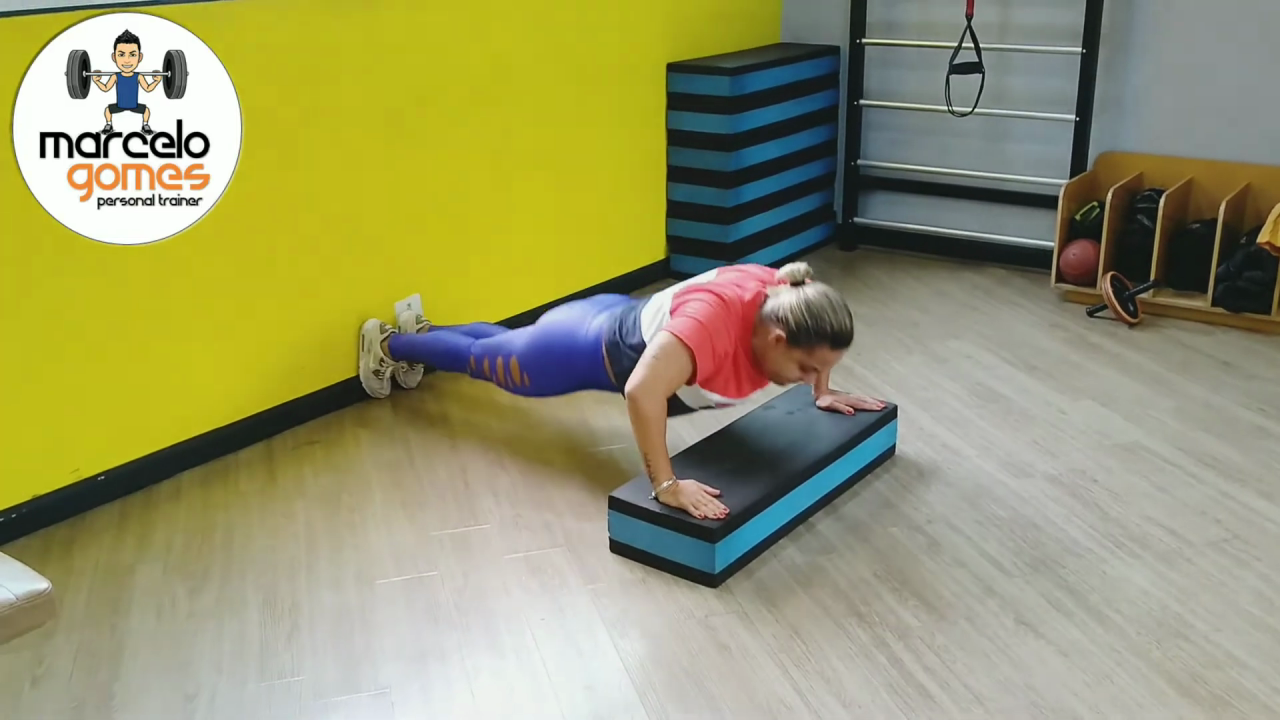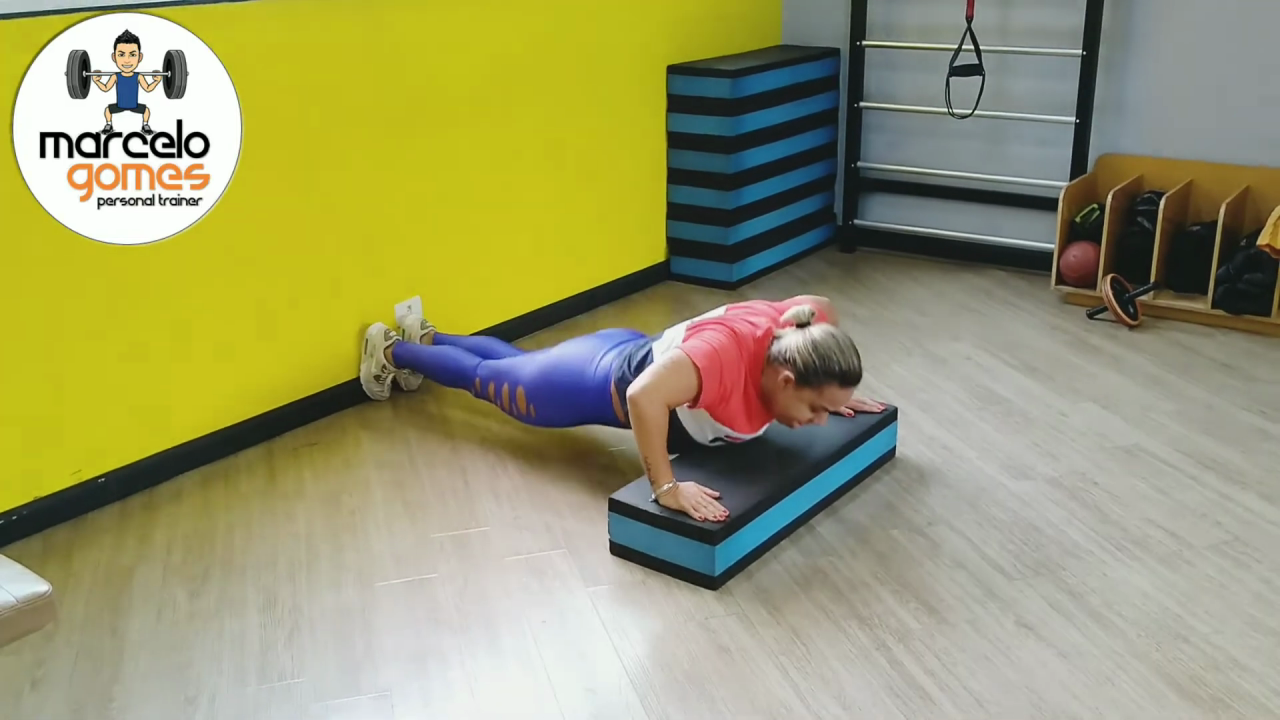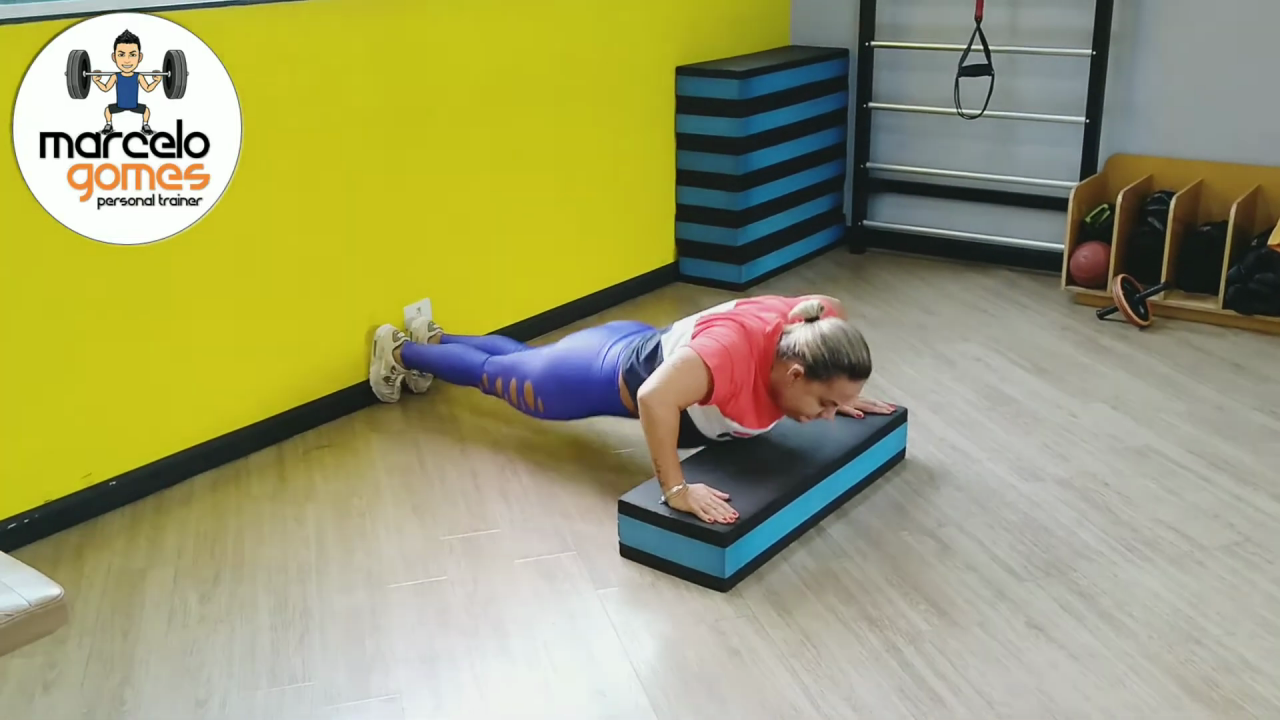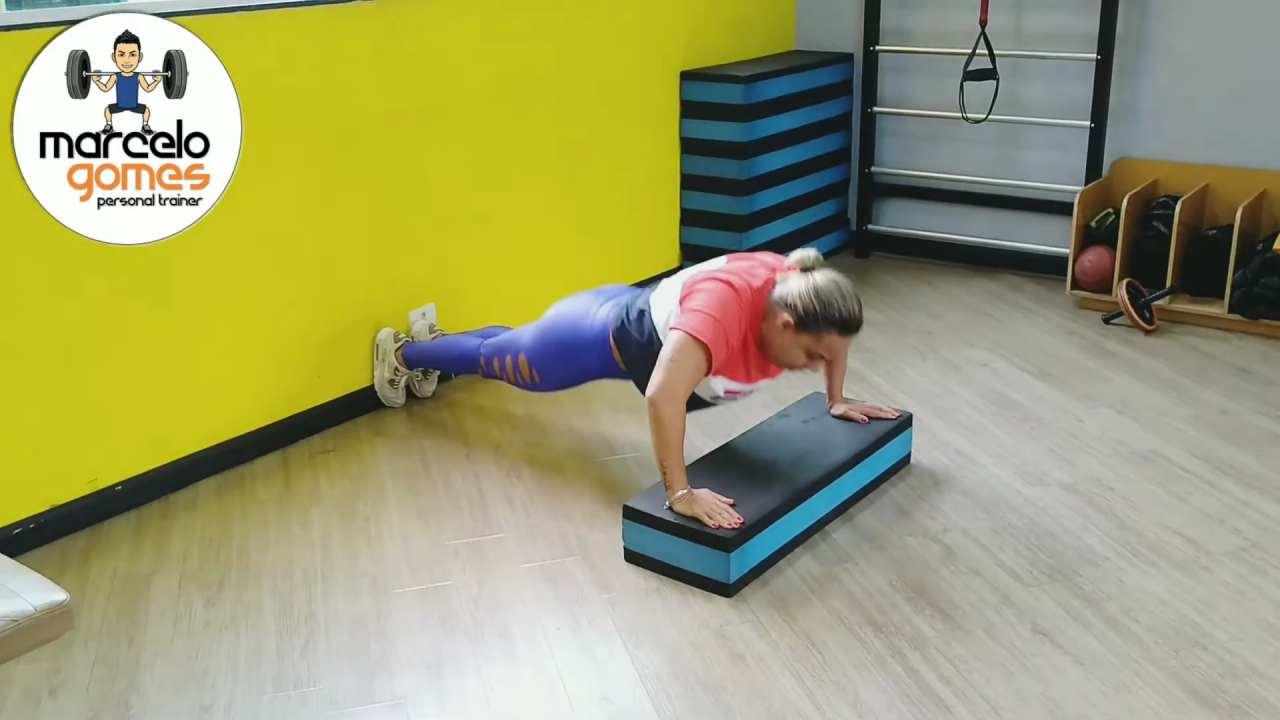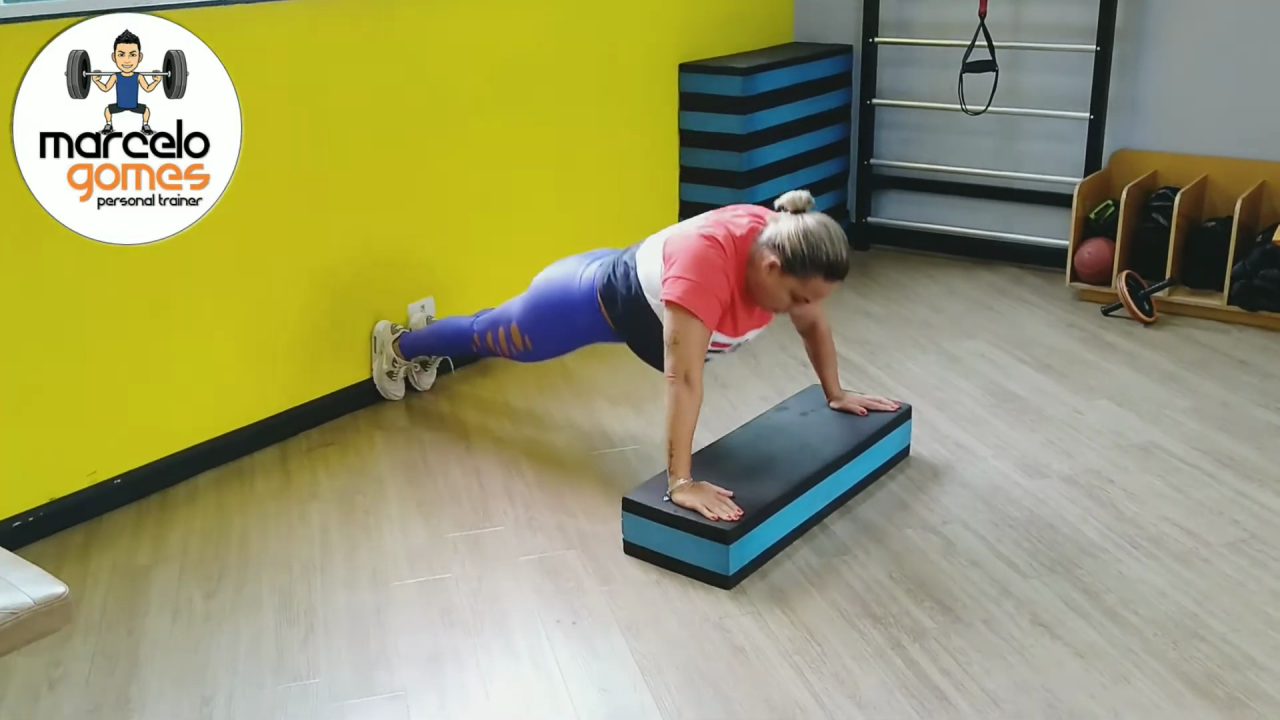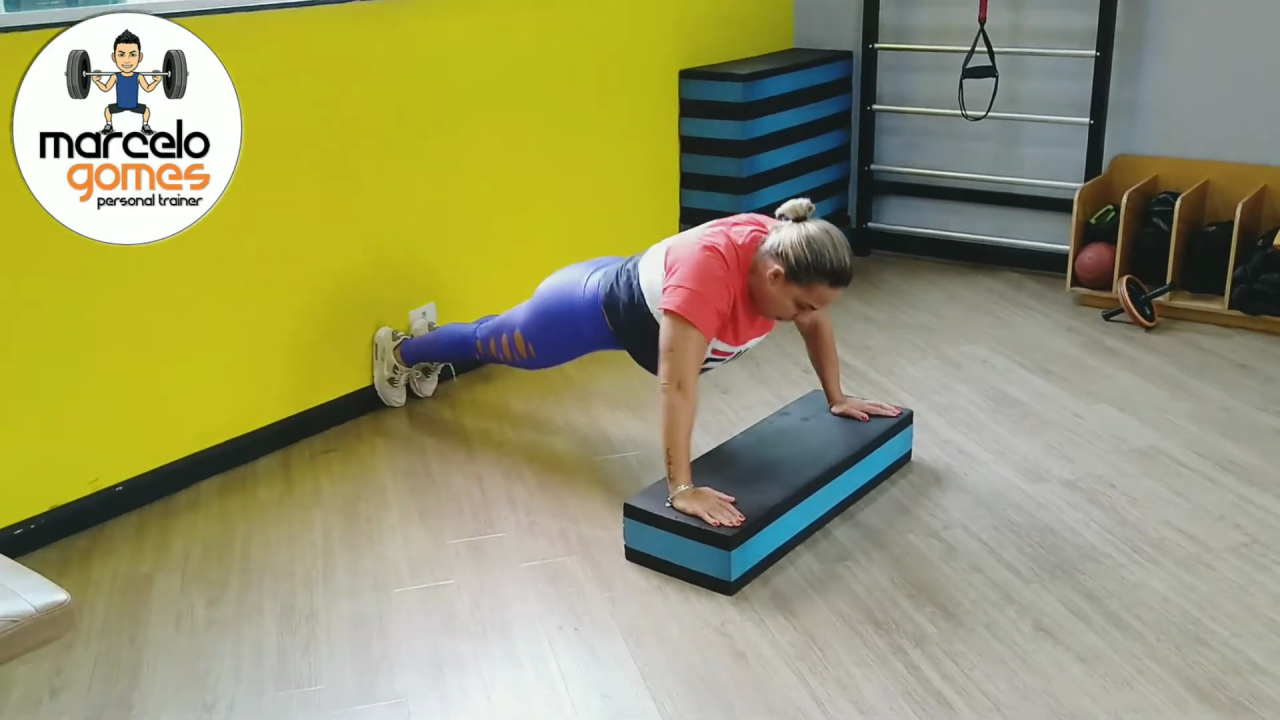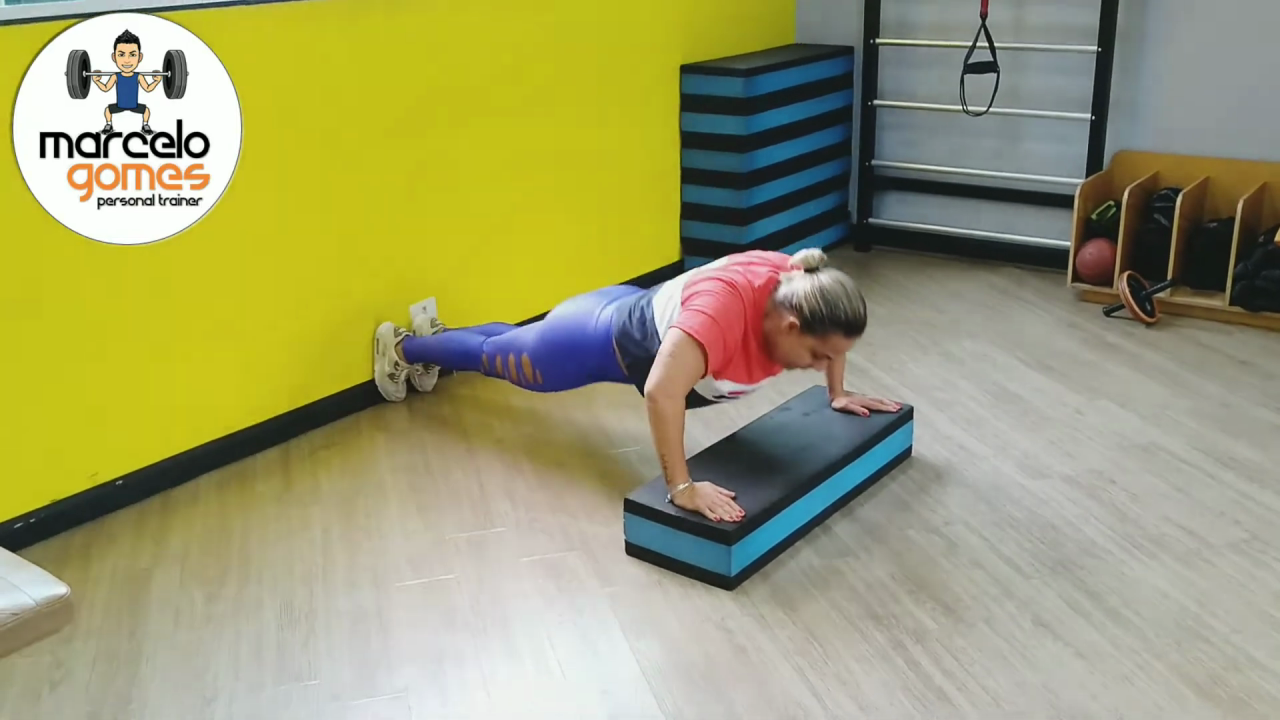
dt=0.3s
person 1, frame 1
left shoulder: (789, 302)
right shoulder: (717, 320)
right elbow: (641, 391)
left wrist: (824, 392)
right wrist: (667, 486)
left hip: (629, 324)
right hip: (593, 349)
left knee: (505, 340)
right knee: (483, 359)
left ankle: (422, 327)
right ankle: (389, 344)
person 1, frame 2
left shoulder: (795, 336)
right shoulder: (727, 353)
left elbow: (822, 307)
right elbow: (643, 397)
left wrist: (835, 399)
right wrist: (667, 488)
left hip: (633, 352)
right hip: (602, 384)
left knee: (513, 359)
right knee: (486, 380)
left ankle: (425, 336)
right ankle: (391, 348)
person 1, frame 3
left shoulder: (805, 331)
right shoulder: (737, 350)
left elbow: (835, 311)
right elbow: (653, 398)
left wrist: (844, 400)
right wrist: (677, 490)
left hip: (641, 349)
right hip: (610, 377)
left knee: (519, 354)
right knee: (492, 374)
left ankle: (434, 337)
right ankle: (400, 352)
person 1, frame 4
left shoulder: (799, 292)
right shoulder: (724, 306)
left elbow: (832, 335)
right elbow: (662, 398)
left wrist: (837, 400)
right wrist: (680, 493)
left hip: (640, 318)
right hip: (601, 336)
left knee: (512, 343)
right knee: (496, 359)
left ankle: (433, 337)
right ankle: (403, 352)
person 1, frame 5
left shoulder: (786, 243)
right shoulder: (708, 258)
left elbow: (813, 321)
right elbow: (683, 378)
left wrist: (836, 395)
right wrist: (681, 483)
left hip: (629, 297)
right hip: (587, 298)
left knee: (494, 333)
right knee: (486, 337)
left ankle: (426, 338)
right ankle: (400, 345)
person 1, frame 6
left shoulder: (789, 251)
right shoulder: (709, 268)
left elbow: (818, 326)
right elbow: (678, 385)
left wrist: (837, 398)
right wrist: (682, 489)
left hip: (629, 301)
right hip: (589, 307)
left knee: (497, 340)
right knee: (490, 344)
left ankle: (429, 337)
right ankle: (400, 351)
person 1, frame 7
left shoulder: (800, 289)
right shoulder: (726, 308)
left elbow: (829, 325)
right elbow: (661, 392)
left wrist: (837, 393)
right wrist: (681, 487)
left hip: (639, 316)
right hip: (600, 340)
left knee: (513, 339)
right knee: (493, 359)
left ankle: (436, 331)
right ankle: (404, 346)
